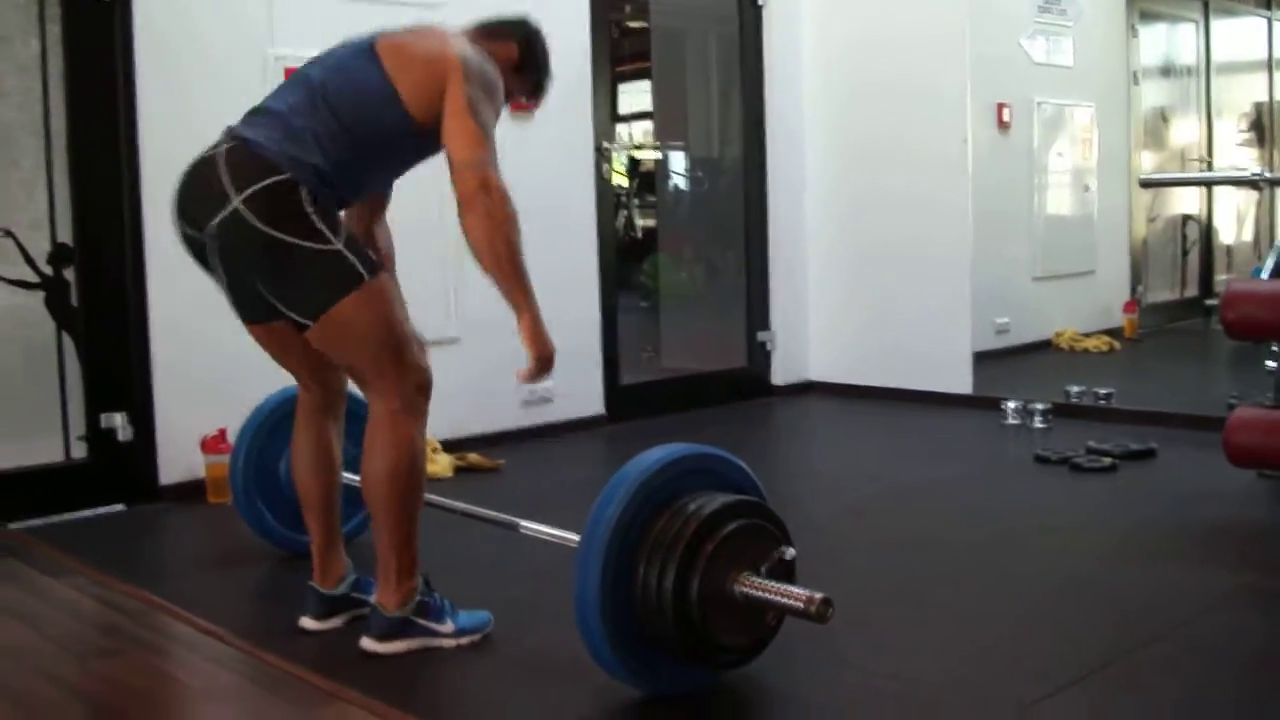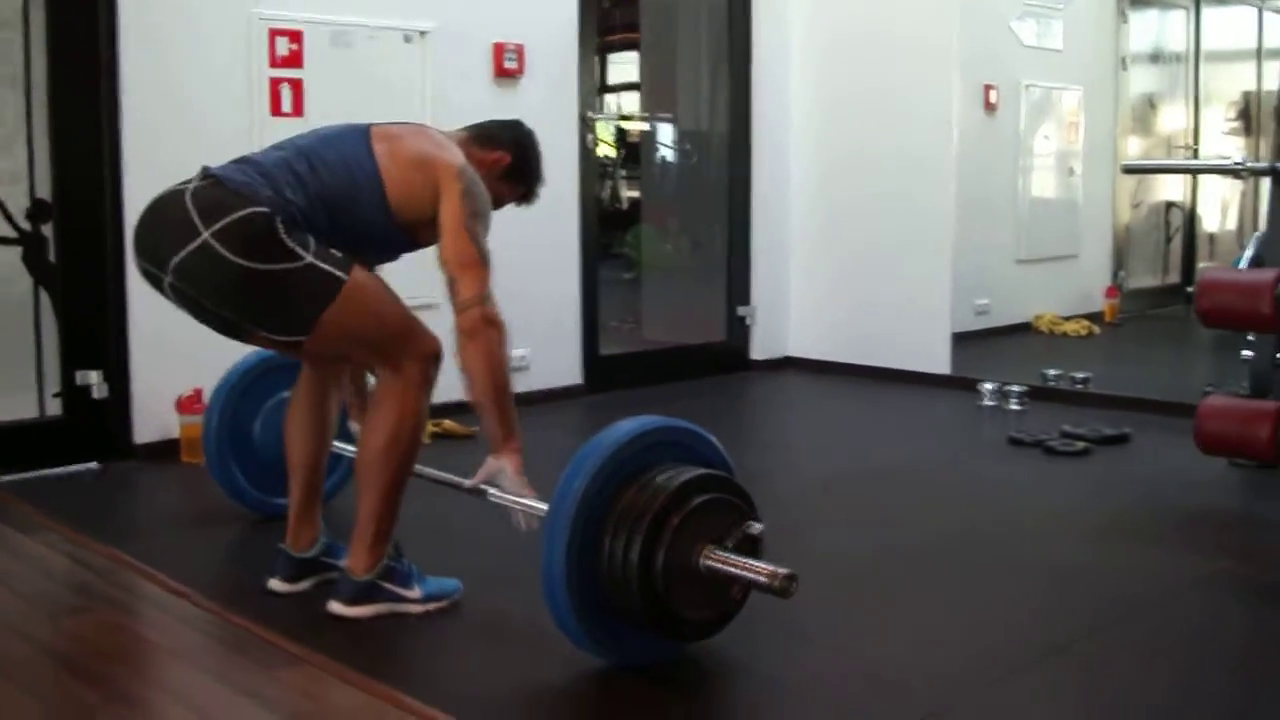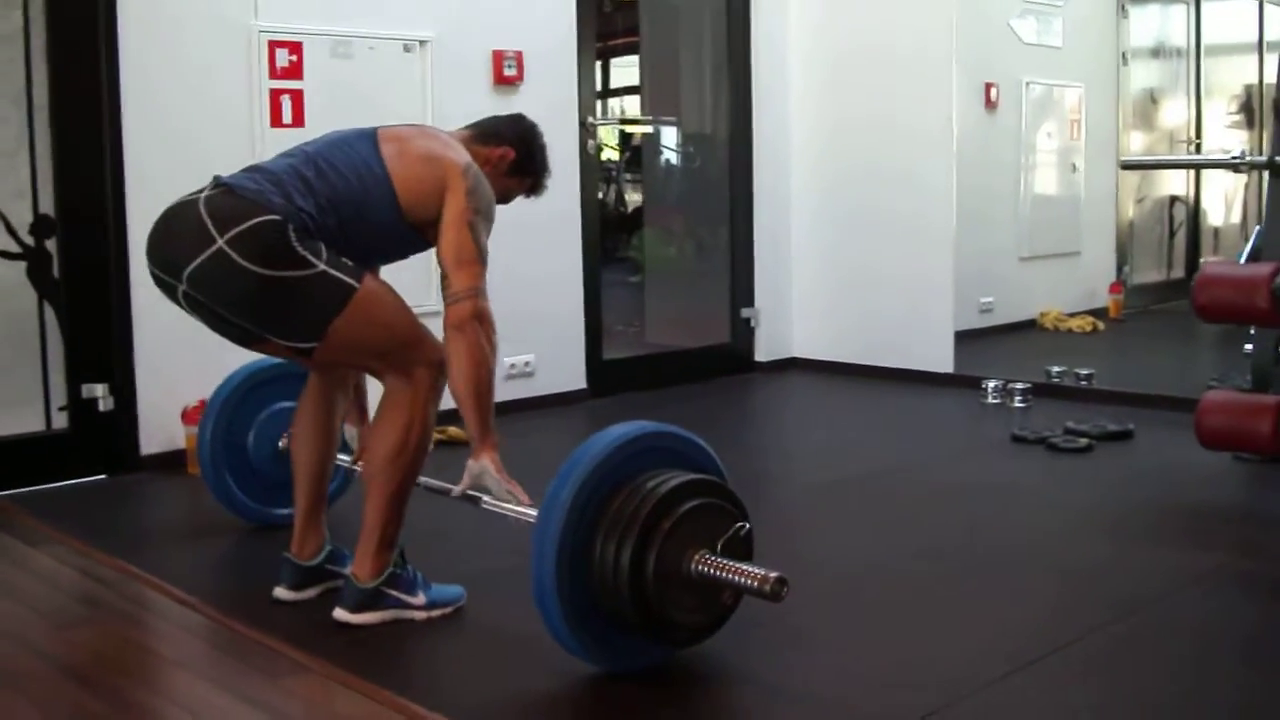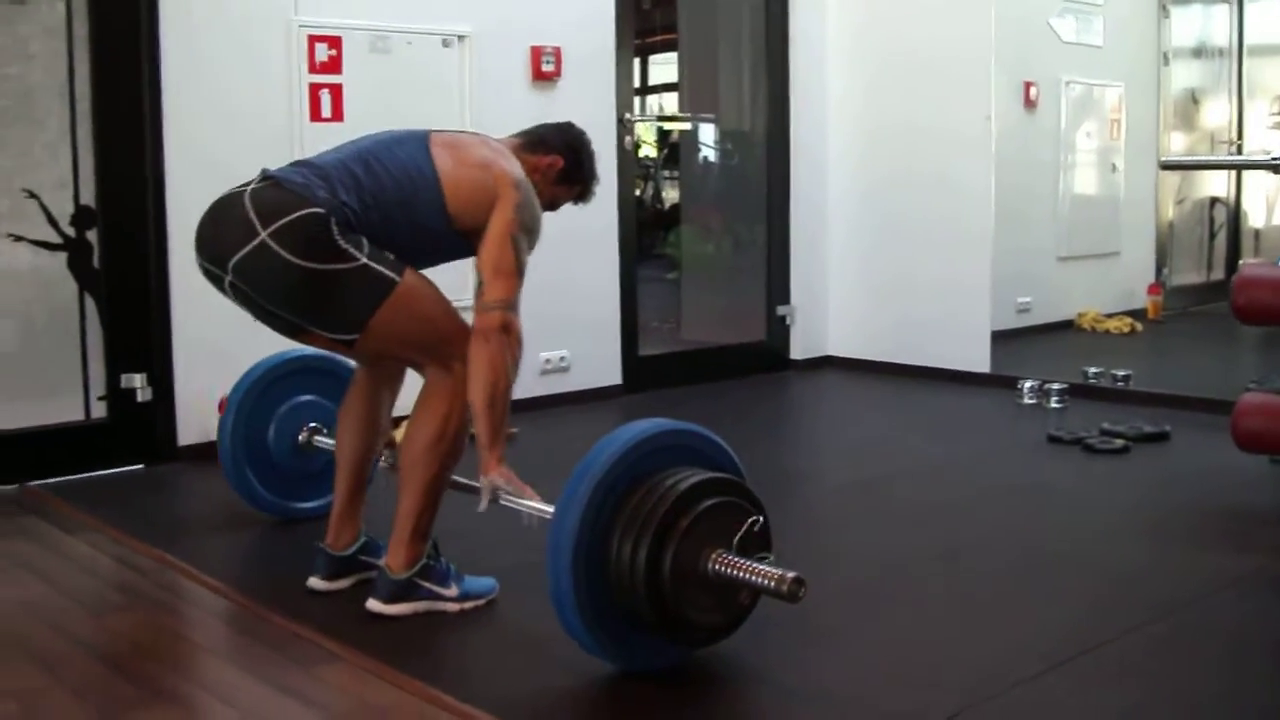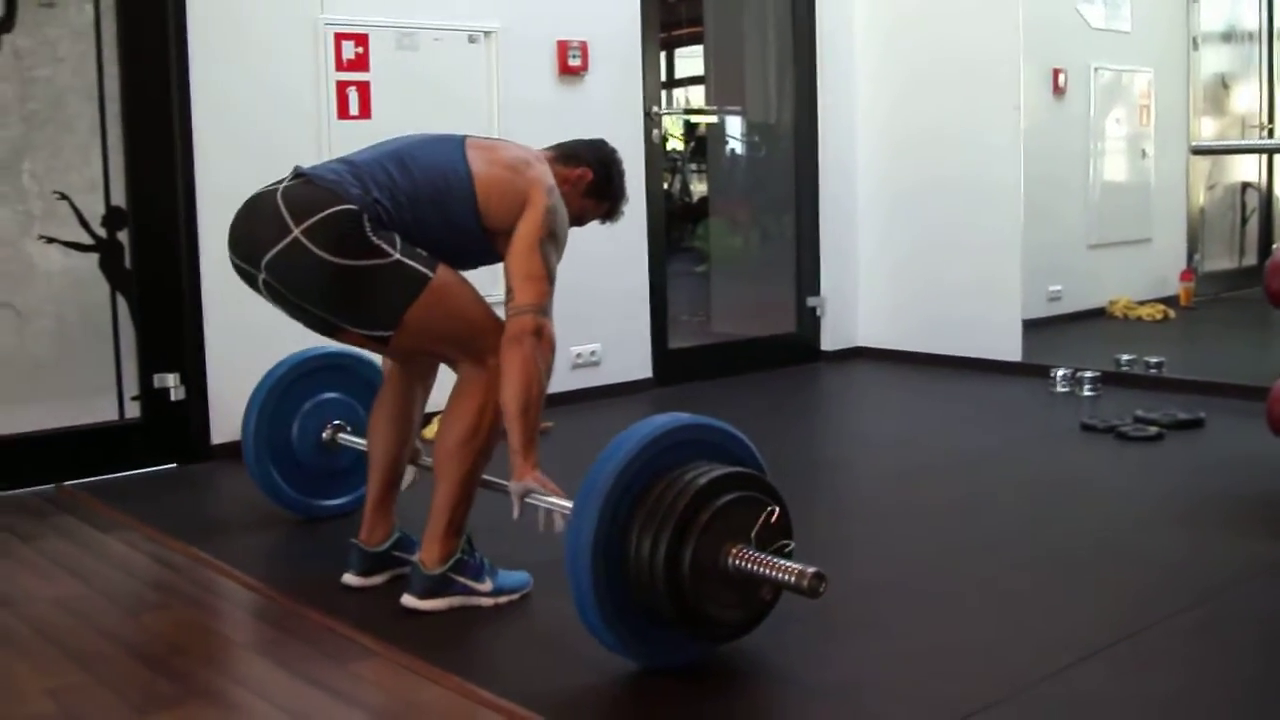
dt=0.3s
person 1, frame 1
left shoulder: (405, 55)
right shoulder: (467, 65)
left elbow: (366, 215)
right elbow: (478, 191)
left wrist: (393, 318)
right wrist: (528, 317)
left hip: (209, 189)
right hip: (271, 198)
left knee: (322, 391)
right knee: (402, 391)
left ankle: (329, 585)
right ankle: (399, 607)
person 1, frame 2
left shoulder: (396, 152)
right shoulder: (458, 176)
left elbow: (349, 295)
right elbow: (476, 318)
left wrist: (369, 421)
right wrist: (506, 449)
left hip: (167, 224)
right hip: (230, 239)
left knee: (329, 348)
right knee: (411, 359)
left ankle: (302, 549)
right ankle: (367, 574)
person 1, frame 3
left shoulder: (400, 153)
right shoulder: (464, 177)
left elbow: (352, 306)
right elbow: (466, 315)
left wrist: (361, 423)
right wrist: (484, 448)
left hip: (179, 231)
right hip: (244, 245)
left knee: (333, 362)
right knee: (419, 367)
left ankle: (307, 556)
right ankle: (372, 579)
person 1, frame 4
left shoulder: (449, 159)
right shoulder: (511, 187)
left elbow: (387, 300)
right elbow: (494, 326)
left wrist: (380, 430)
right wrist: (491, 457)
left hip: (228, 224)
right hip: (289, 237)
left knee: (385, 352)
right knee: (454, 362)
left ankle: (341, 548)
right ankle: (405, 572)
person 1, frame 5
left shoulder: (479, 168)
right shoulder: (541, 193)
left elbow: (413, 308)
right elbow: (528, 330)
left wrist: (403, 435)
right wrist: (524, 462)
left hip: (260, 223)
right hip: (322, 234)
left knee: (418, 351)
right knee: (487, 357)
left ankle: (375, 545)
right ankle: (439, 566)
